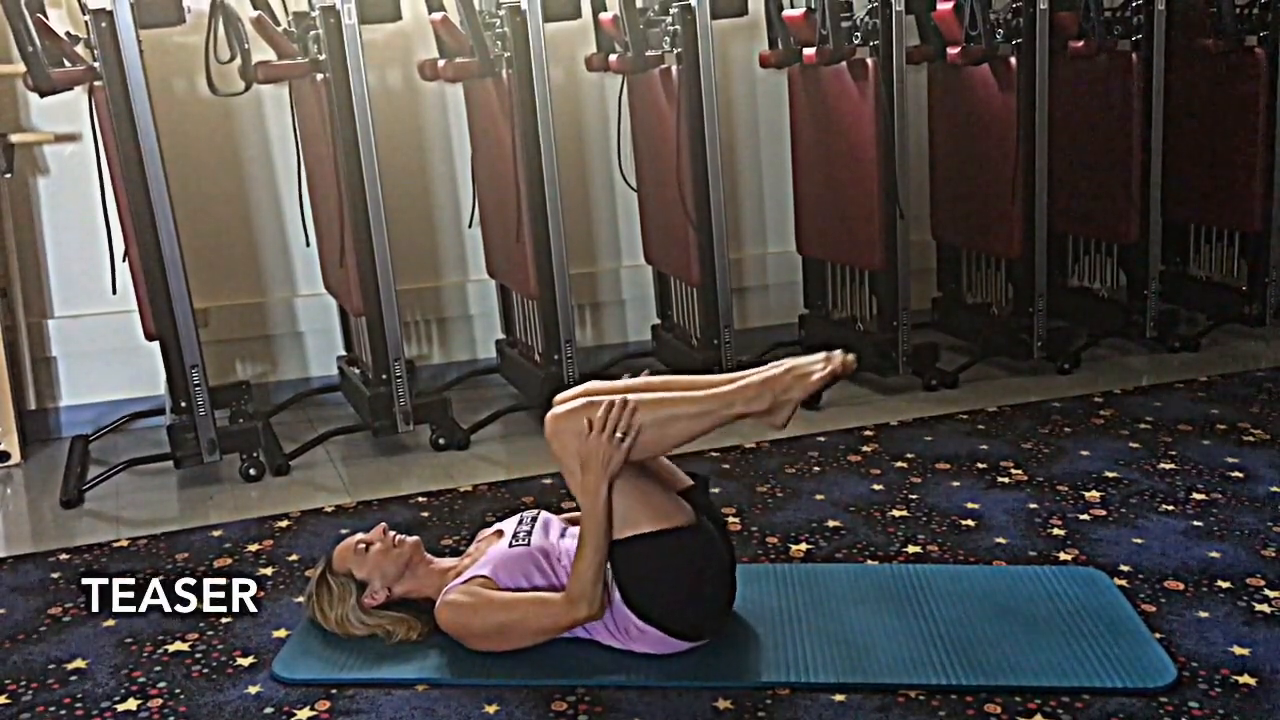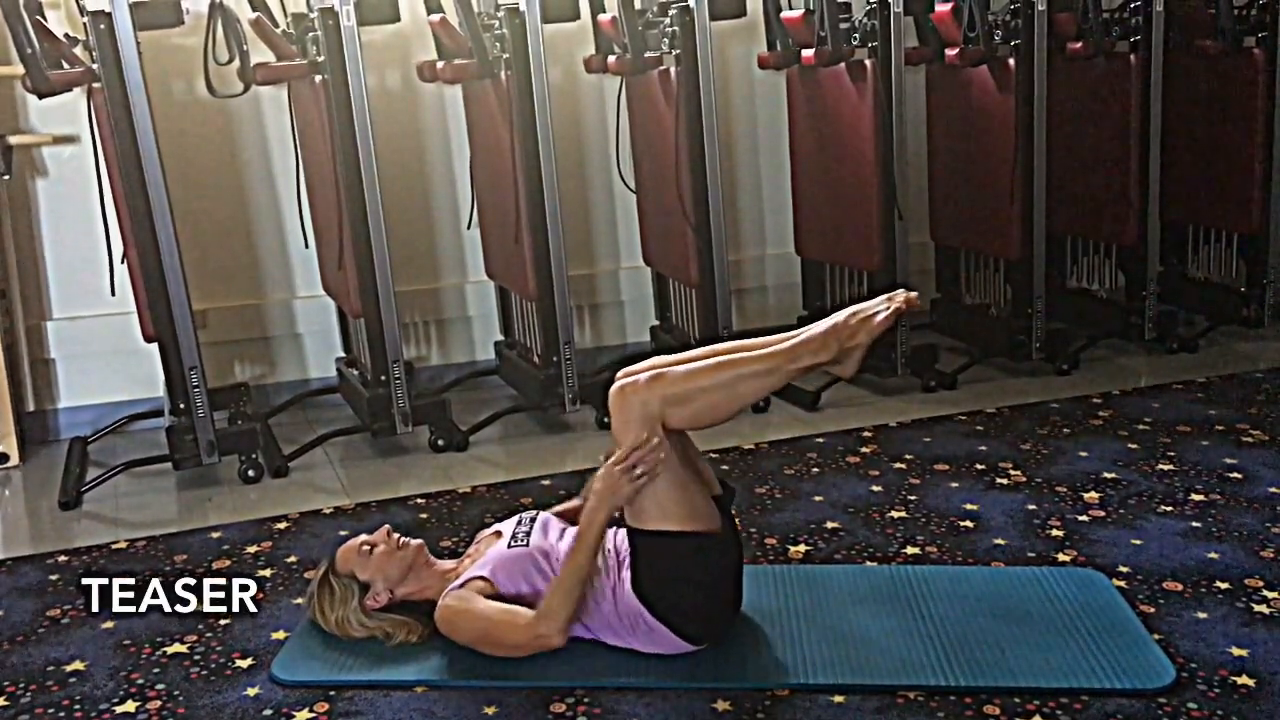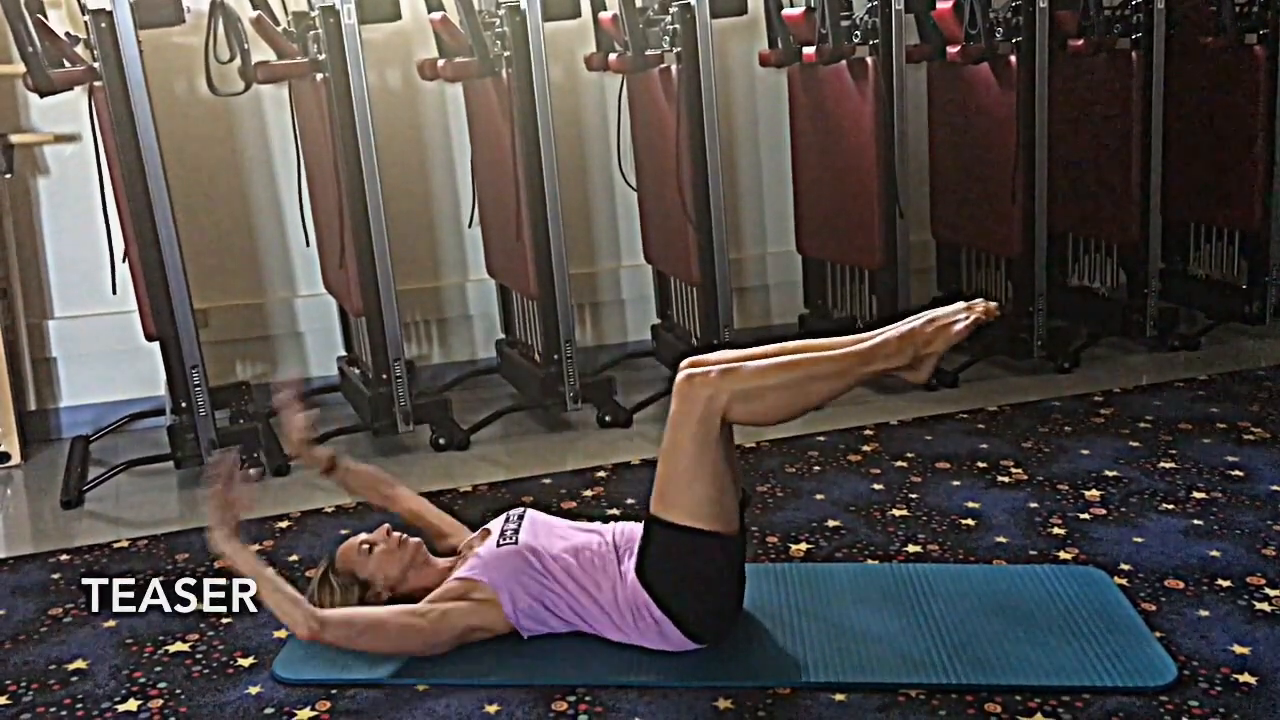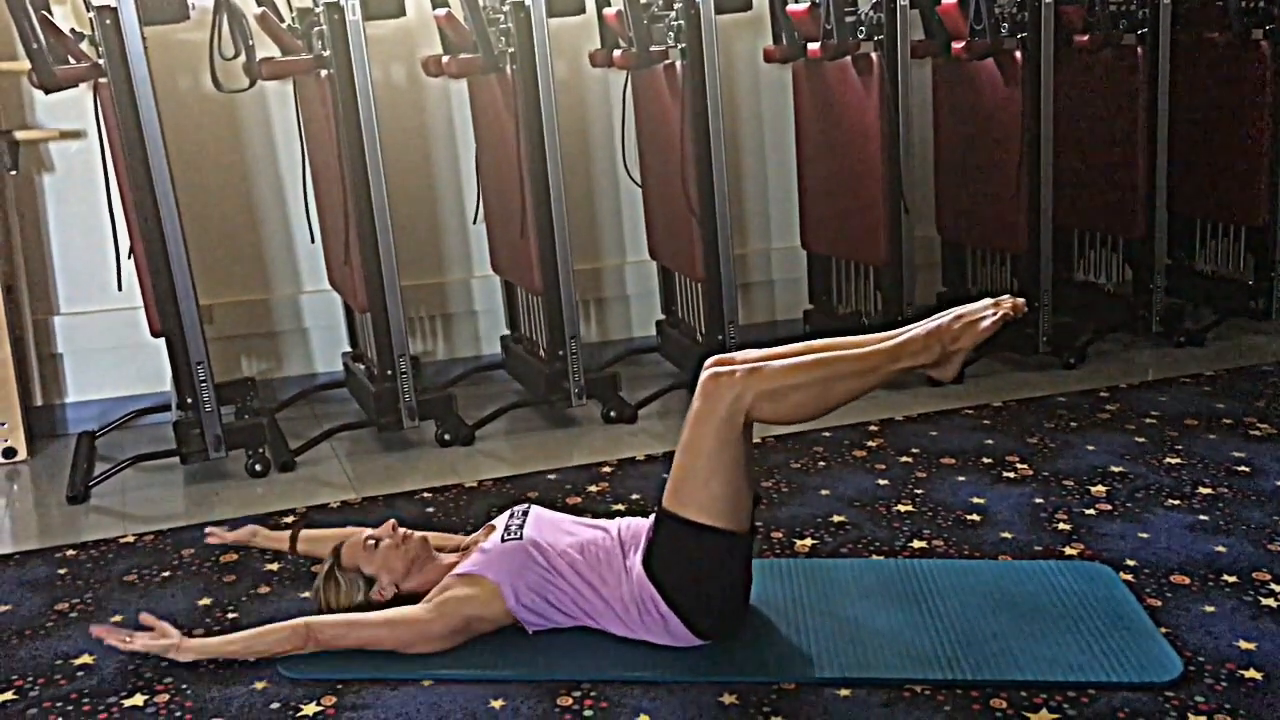
dt=0.5s
person 1, frame 1
left shoulder: (485, 546)
right shoulder: (457, 611)
left elbow: (612, 520)
right elbow: (585, 605)
right wrist: (596, 480)
left hip: (692, 557)
right hip: (677, 597)
left knee: (580, 405)
right knee: (570, 422)
left ankle: (764, 387)
right ankle: (759, 396)
person 1, frame 2
left shoulder: (485, 546)
right shoulder: (458, 612)
left elbow: (564, 515)
right elbow: (553, 625)
left wrist: (604, 489)
right wrist: (600, 508)
left hip: (694, 568)
right hip: (681, 603)
left knee: (640, 391)
right knee: (636, 397)
left ankle: (827, 341)
right ankle: (825, 344)
person 1, frame 3
left shoulder: (468, 553)
right shoulder: (446, 612)
left elbow: (391, 489)
right elbow: (313, 622)
left wrist: (314, 452)
right wrist: (238, 550)
left hip: (674, 571)
right hip: (680, 602)
left knee: (706, 376)
right knee: (704, 388)
left ankle: (896, 348)
right ankle: (894, 351)
person 1, frame 4
left shoulder: (473, 549)
right shoulder: (448, 609)
left elbow: (366, 537)
right elbow: (316, 631)
left wrist: (272, 536)
right wrist: (189, 646)
left hip: (680, 565)
right hip: (687, 595)
left knee: (731, 376)
right knee: (726, 384)
left ankle: (919, 347)
right ankle: (917, 348)
